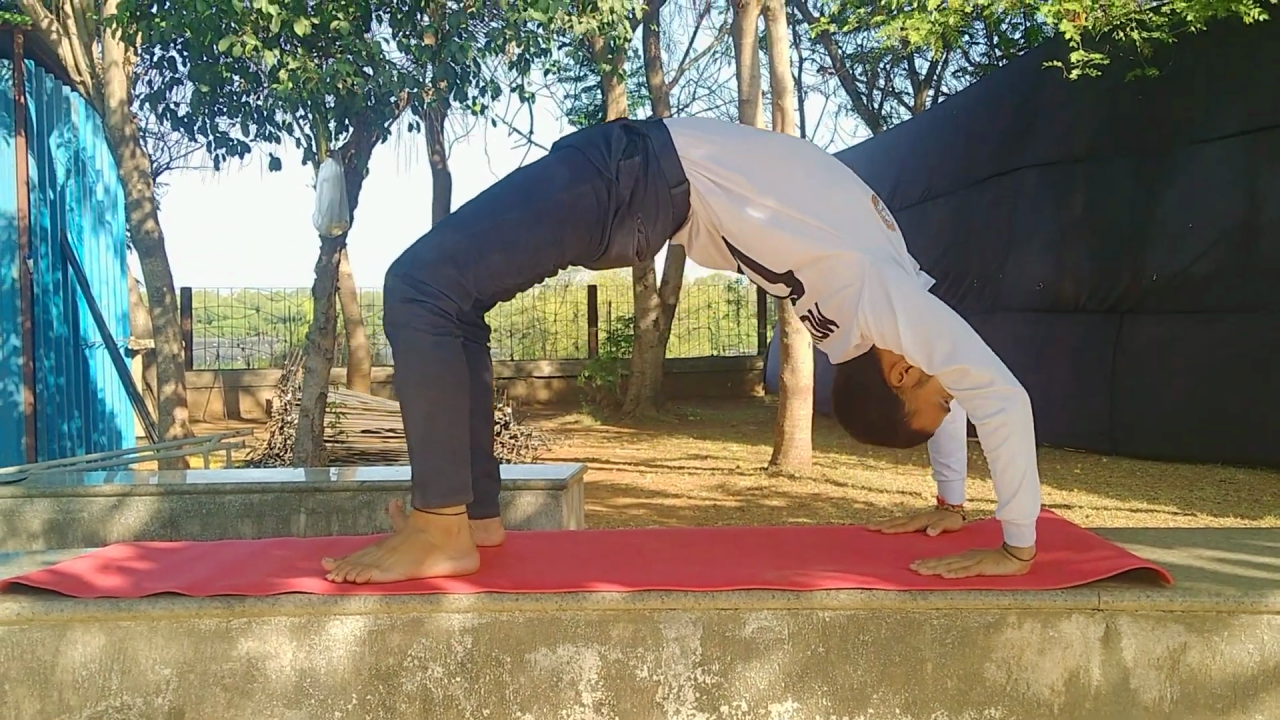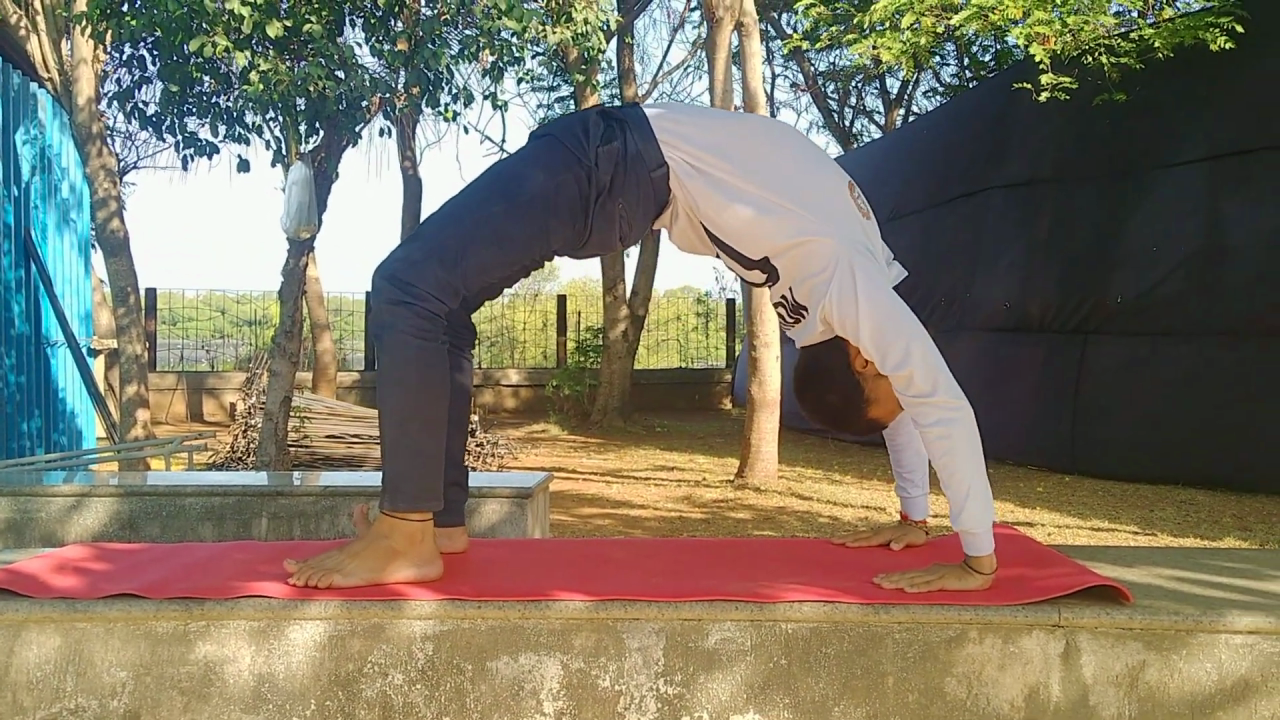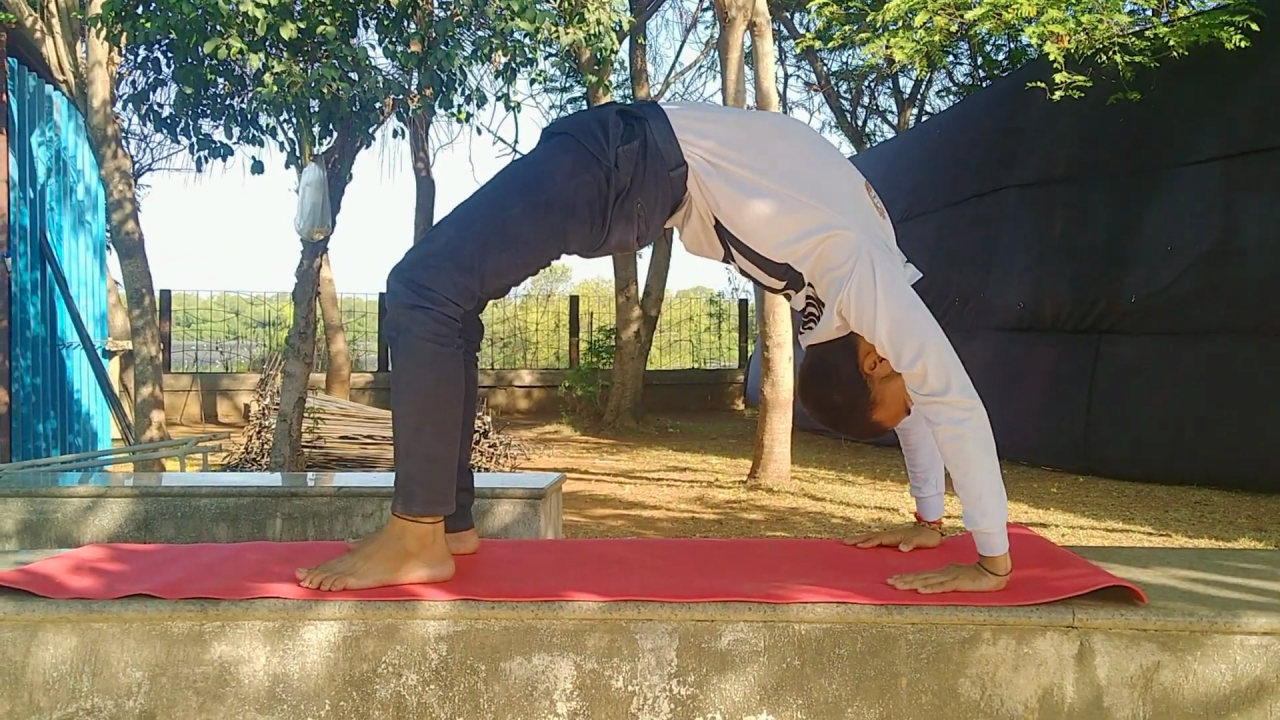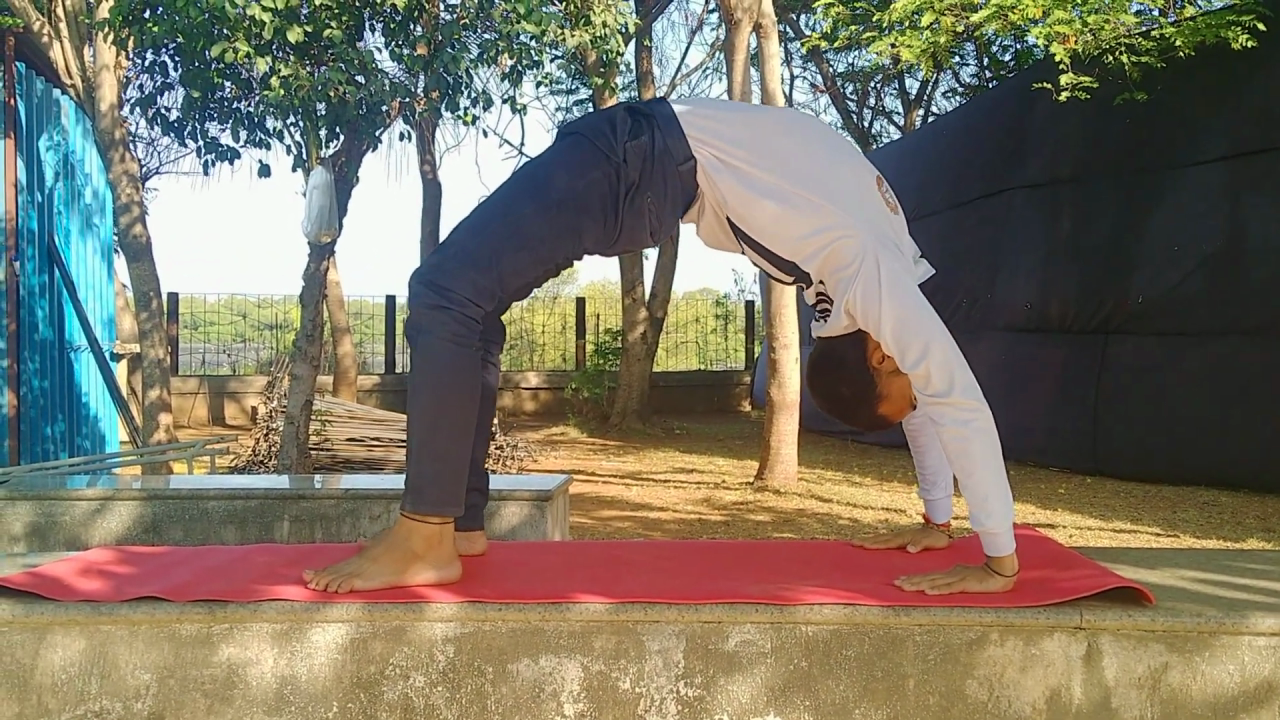
dt=0.5s
person 1, frame 1
left shoulder: (881, 305)
right shoulder: (883, 303)
left elbow: (994, 395)
right elbow: (1003, 397)
left wrist: (950, 502)
right wrist: (996, 534)
left hip: (661, 181)
right hip: (647, 172)
person 1, frame 2
left shoulder: (856, 289)
right shoulder: (848, 288)
left elbow: (930, 404)
right elbow: (941, 405)
left wrist: (915, 519)
right wrist: (976, 559)
left hip: (636, 171)
right hip: (620, 162)
person 1, frame 3
left shoulder: (870, 287)
right shoulder: (869, 289)
left elbow: (924, 399)
right elbow: (953, 404)
left wrist: (928, 519)
right wrist: (992, 562)
left hip: (650, 167)
right hip: (636, 158)
person 1, frame 4
left shoulder: (885, 279)
right shoulder: (877, 282)
left elbow: (937, 396)
right elbow: (958, 403)
left wrist: (937, 521)
right wrist: (998, 560)
left hip: (664, 165)
right hip: (651, 155)
